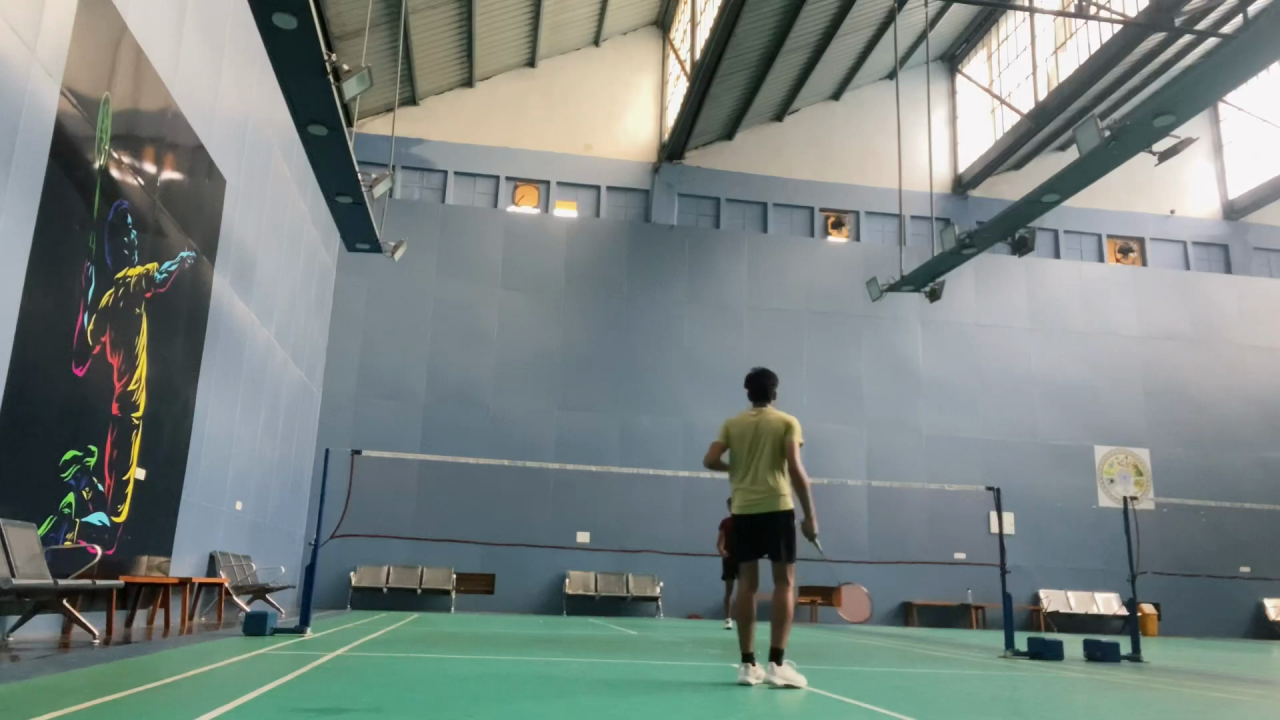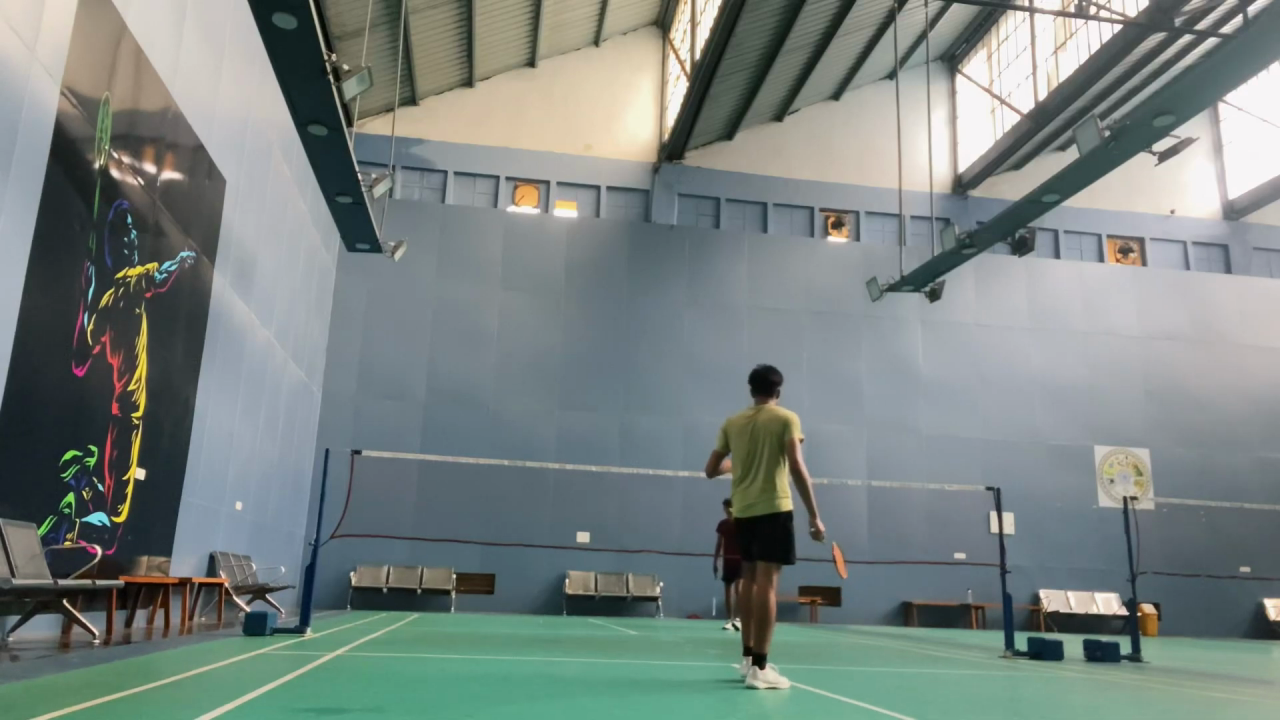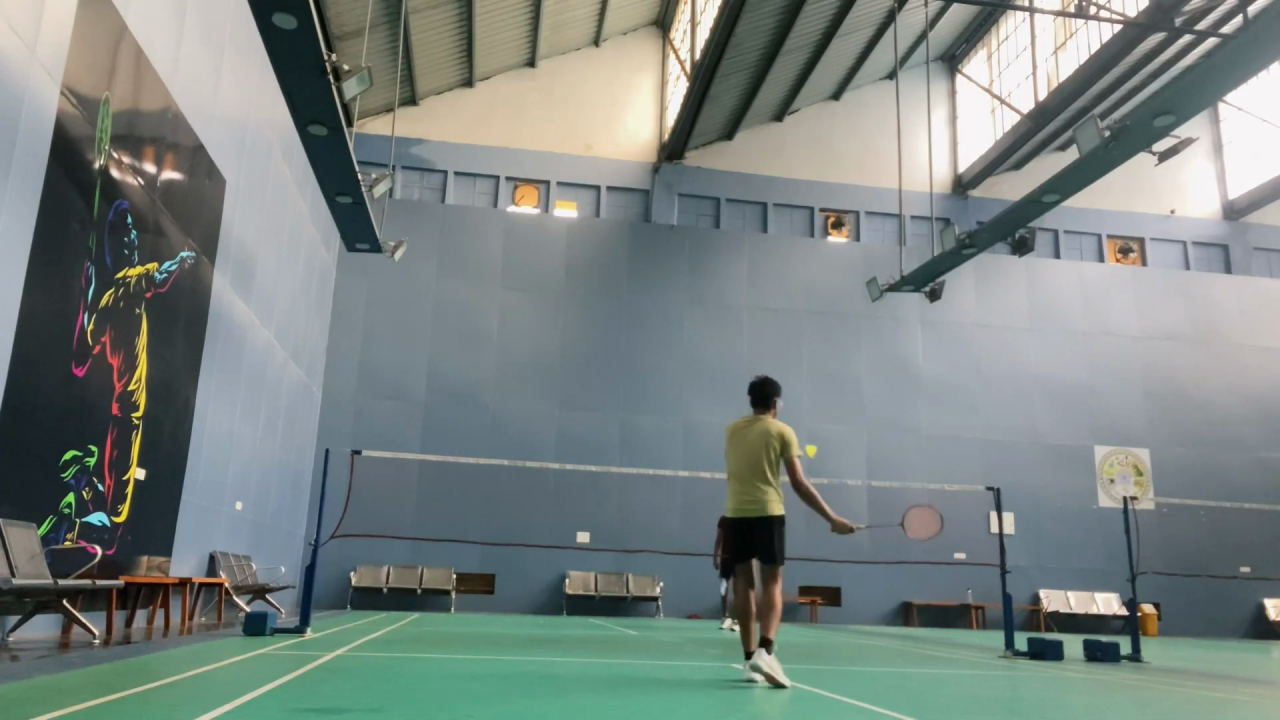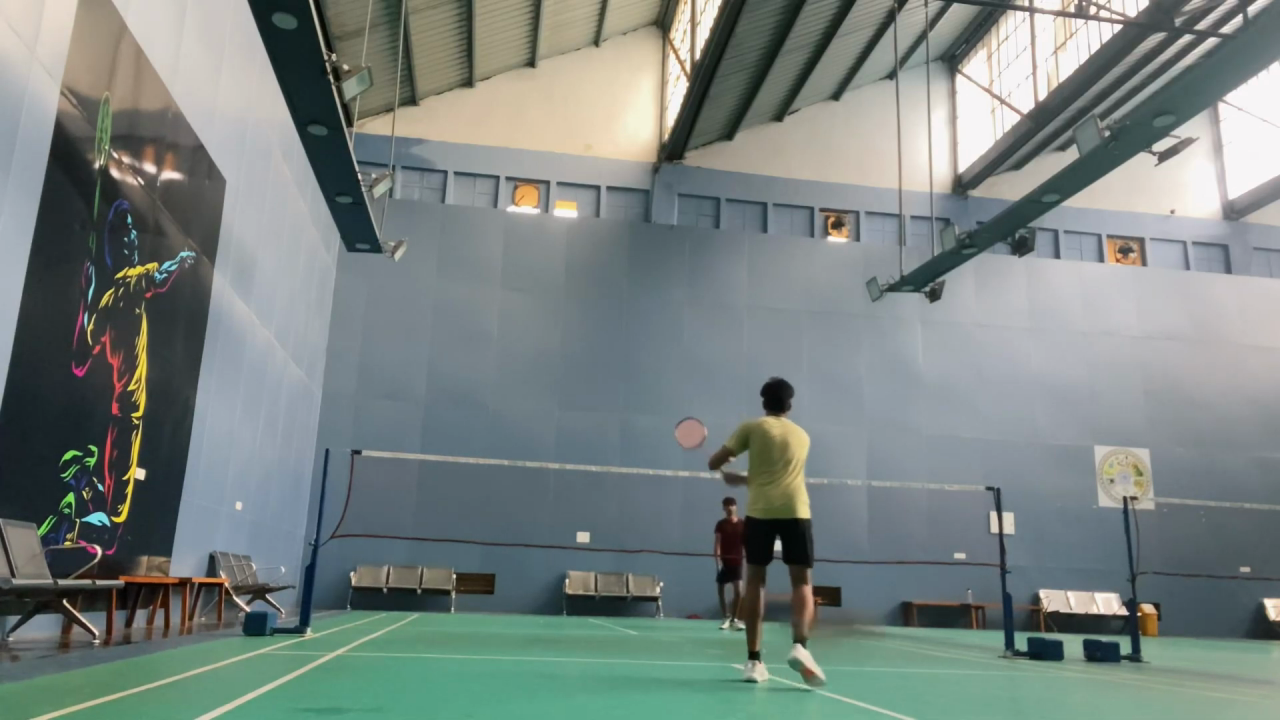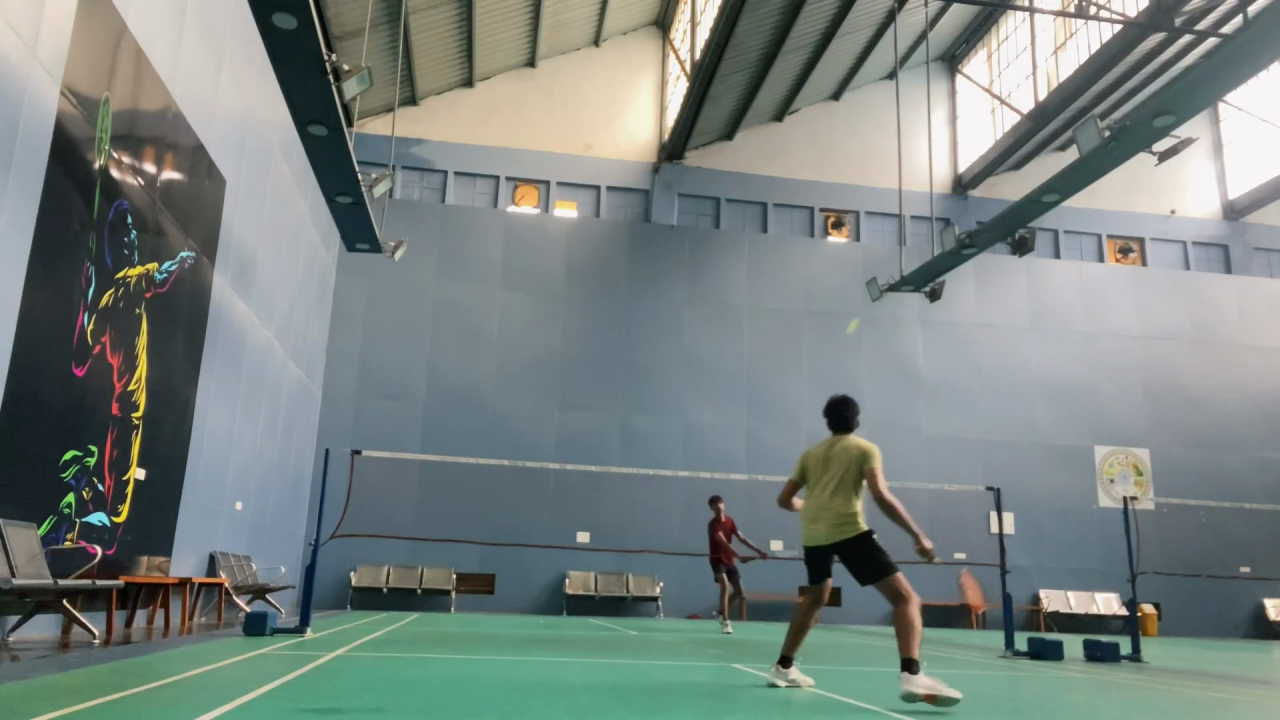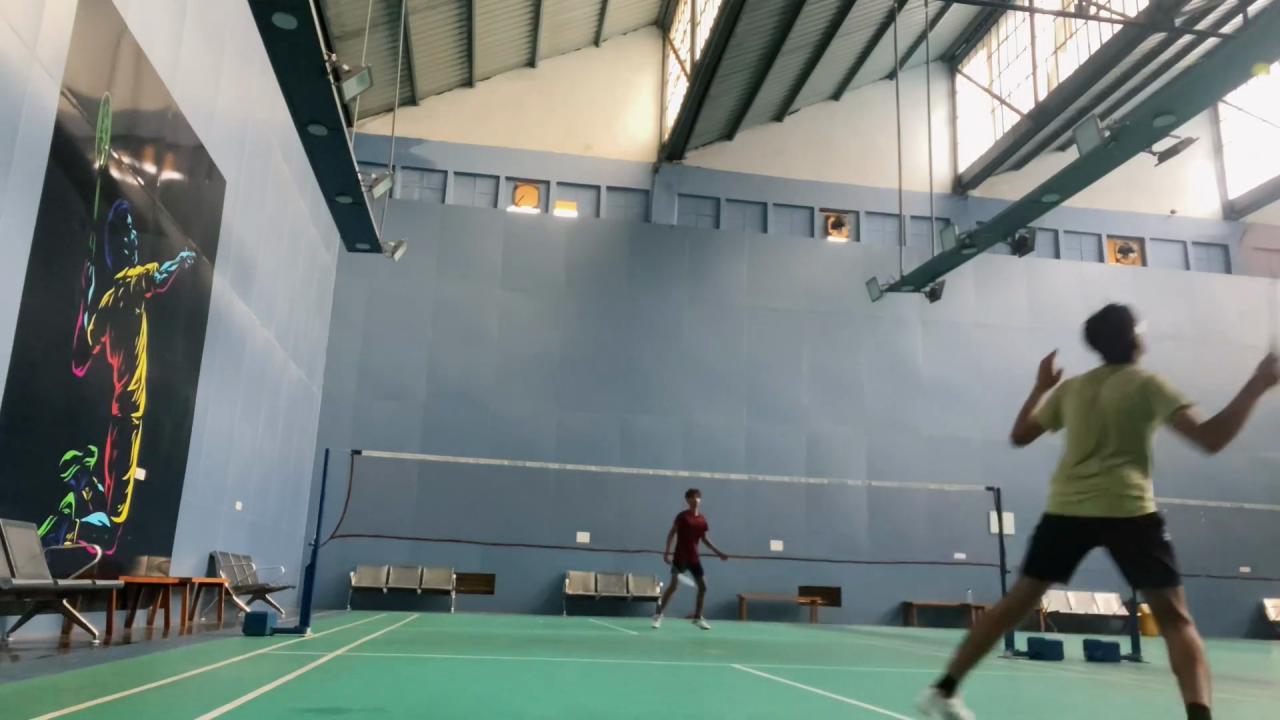
dt=0.7s
person 1, frame 1
left shoulder: (138, 278)
right shoulder: (106, 291)
left elbow: (159, 277)
right elbow: (80, 359)
left wrist: (178, 263)
right wrist: (85, 300)
left hip: (129, 396)
left knee: (120, 471)
right knee: (100, 467)
left ankle: (109, 537)
person 1, frame 2
left shoulder: (138, 278)
right shoulder: (106, 290)
left elbow: (159, 276)
right elbow: (80, 358)
left wrist: (177, 264)
right wrist: (86, 300)
left hip: (129, 396)
left knee: (119, 473)
left ankle: (111, 531)
person 1, frame 3
left shoulder: (138, 278)
right shoulder: (106, 290)
left elbow: (159, 276)
right elbow: (81, 358)
left wrist: (177, 264)
right wrist: (86, 300)
left hip: (129, 395)
left knee: (120, 468)
right knee: (100, 465)
left ankle: (111, 531)
person 1, frame 4
left shoulder: (138, 278)
right shoulder: (105, 288)
left elbow: (159, 277)
right elbow: (81, 359)
left wrist: (177, 264)
right wrist: (86, 299)
left hip: (129, 396)
left knee: (119, 472)
left ankle: (112, 529)
person 1, frame 5
left shoulder: (138, 278)
right shoulder: (100, 285)
left elbow: (159, 277)
right elbow: (81, 358)
left wrist: (177, 264)
right wrist: (86, 300)
left hip: (128, 394)
left knee: (120, 468)
left ankle: (111, 532)
person 1, frame 6
left shoulder: (139, 278)
right shoulder: (105, 290)
left elbow: (159, 277)
right elbow: (81, 358)
left wrist: (177, 264)
right wrist: (86, 301)
left hip: (130, 395)
right hip: (112, 396)
left knee: (120, 470)
right knee: (106, 469)
left ankle: (111, 532)
person 2, frame 1
left shoulder: (732, 424)
right shoulder: (787, 422)
left elbow: (710, 460)
right elbow: (795, 469)
right wrist: (810, 515)
left hip: (742, 510)
right hip: (777, 508)
left knee: (747, 584)
right knee: (784, 582)
left ankle: (747, 664)
right ankle: (778, 662)
person 2, frame 2
left shoulder: (732, 423)
right shoulder: (786, 419)
left elbow: (711, 470)
right elbow: (796, 468)
right wrist: (814, 516)
left hip: (742, 511)
right hip: (774, 509)
left knee: (750, 580)
right knee: (767, 583)
left ankle: (748, 656)
right ankle: (759, 668)
person 2, frame 3
left shoulder: (732, 429)
right shoulder: (783, 432)
right elbow: (800, 485)
right wrist: (831, 518)
left hip: (734, 513)
right hip: (767, 513)
left knee: (743, 583)
right knee: (772, 583)
left ankle: (750, 658)
right ankle: (763, 652)
person 2, frame 4
left shoulder: (751, 428)
right shoulder: (802, 435)
left elbow: (714, 463)
left wrist: (724, 460)
right wrist: (742, 478)
left hip: (760, 512)
right hip: (796, 512)
left knee: (755, 582)
right knee: (801, 583)
left ankle: (753, 660)
right ankle: (800, 646)
person 2, frame 5
left shoulder: (810, 454)
right shoulder: (865, 449)
left elbow: (784, 499)
right elbow: (882, 497)
right wrist: (918, 536)
left hip: (814, 536)
right hip: (849, 532)
left knee: (815, 597)
right knee: (906, 599)
left ankle: (783, 667)
right ankle: (912, 678)
person 2, frame 6
left shoulder: (1070, 388)
right shoulder: (1149, 385)
left elbow: (1020, 436)
right elbow: (1210, 440)
left wrist: (1041, 388)
left hip: (1067, 508)
right hip: (1128, 509)
left knee: (1016, 604)
right knee: (1176, 619)
